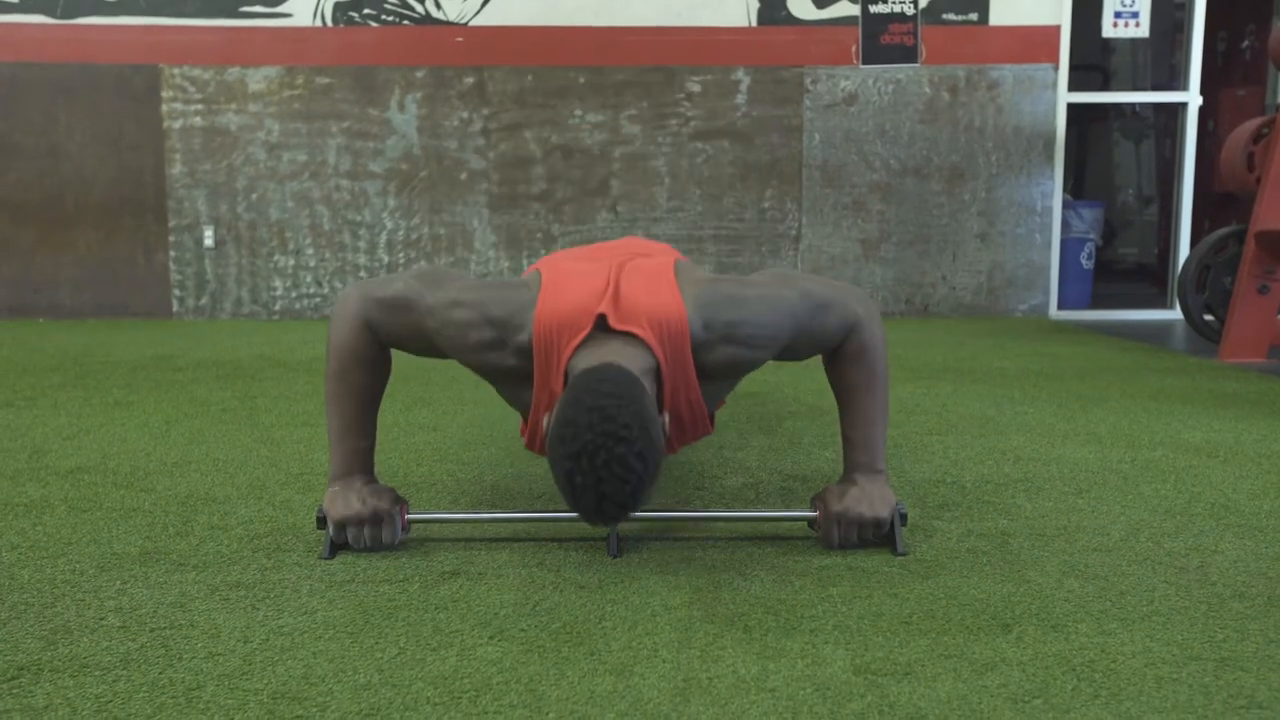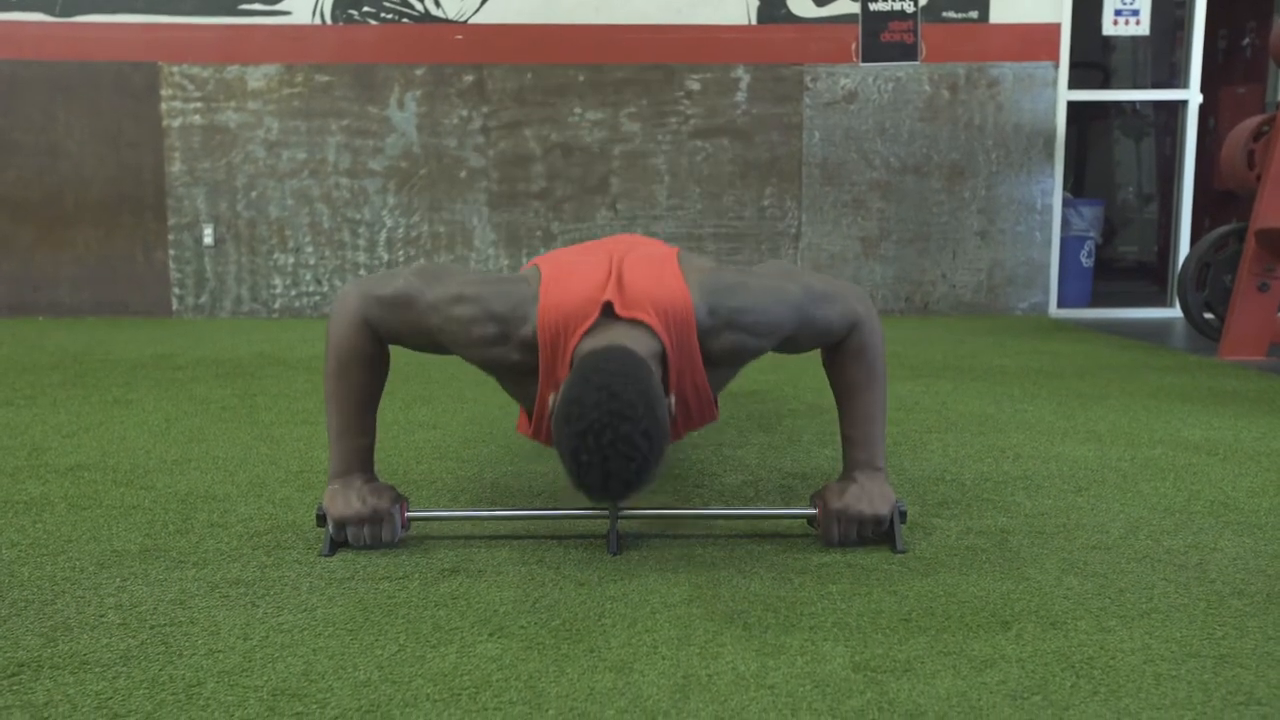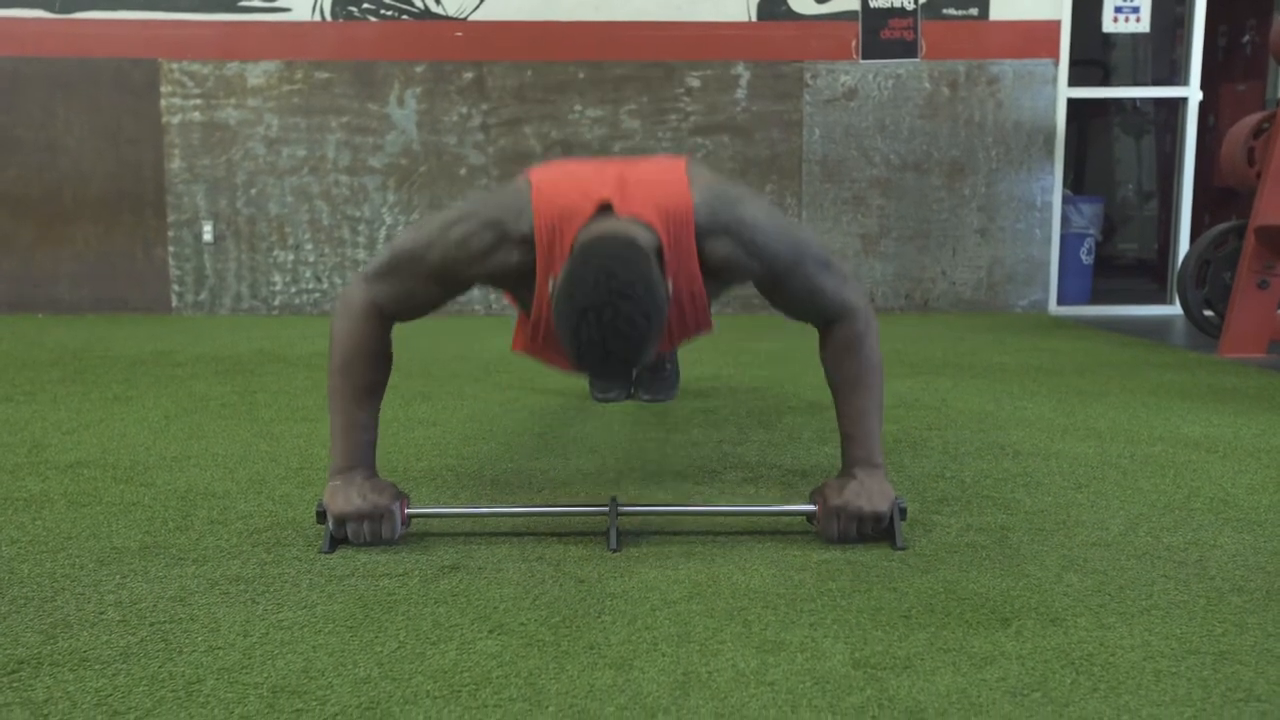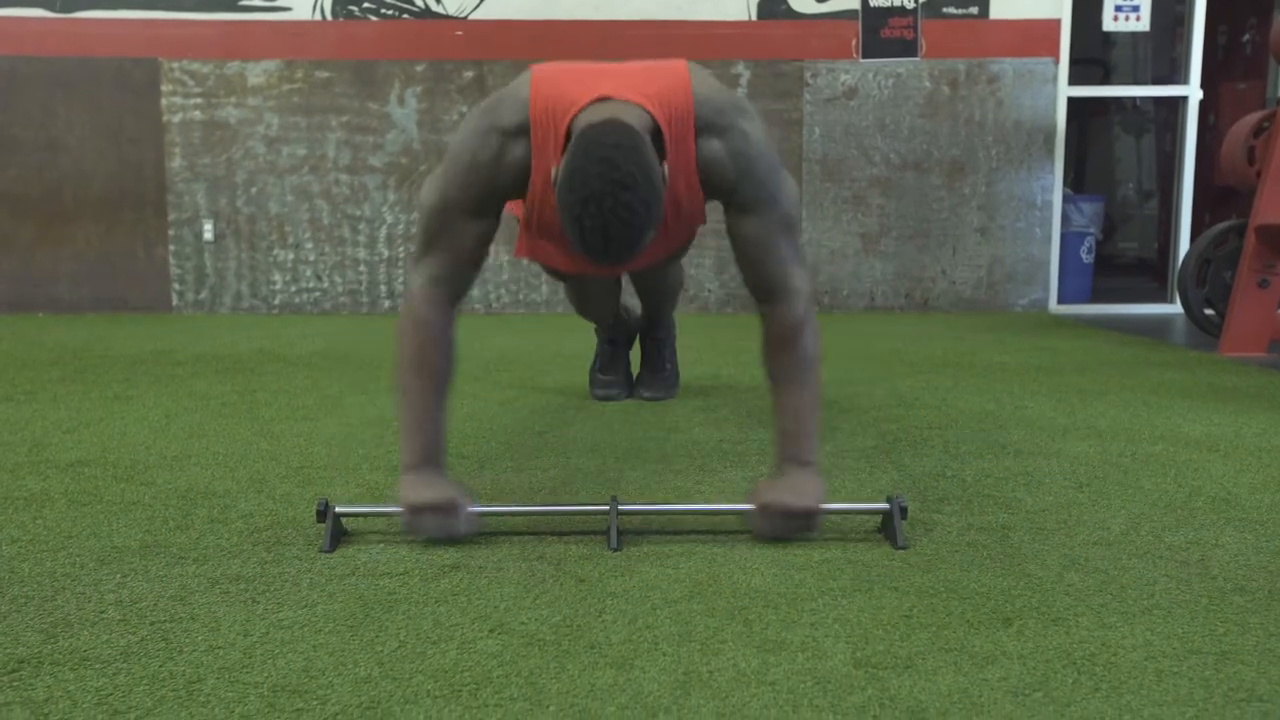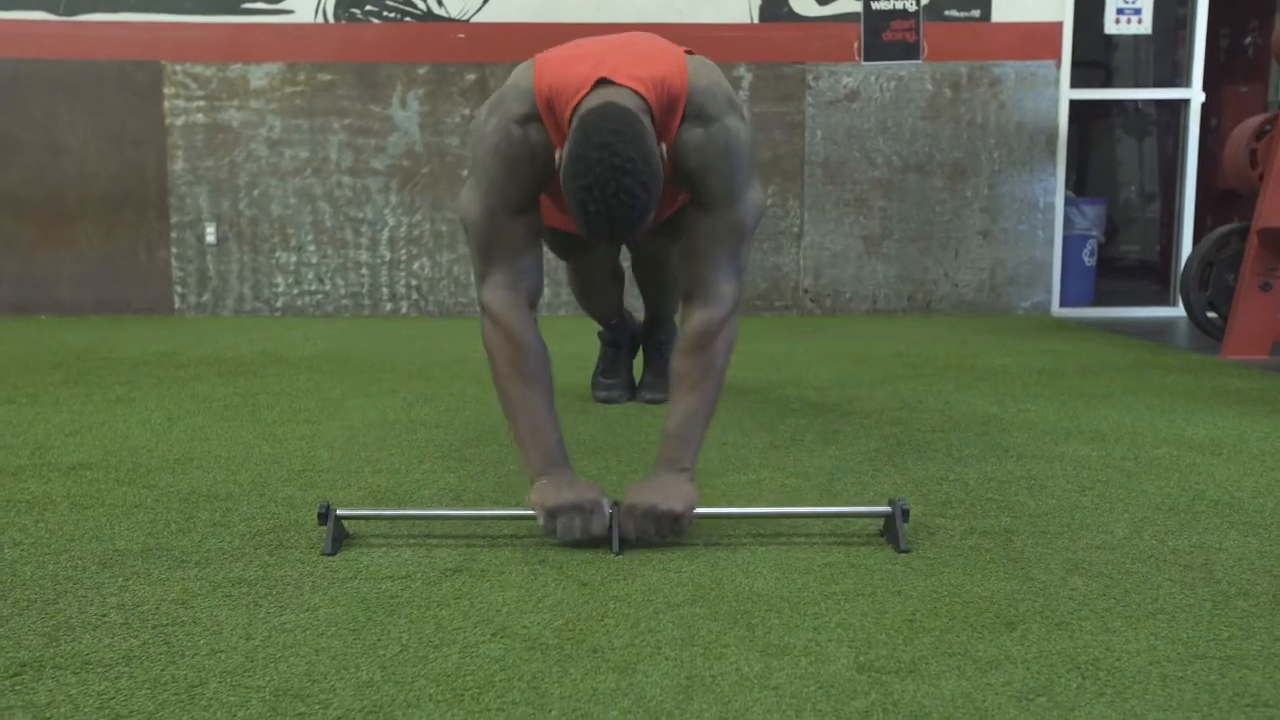
dt=0.2s
person 1, frame 1
left shoulder: (715, 333)
right shoulder: (508, 334)
left elbow: (858, 317)
right elbow: (355, 310)
left wrist: (866, 475)
right wrist: (349, 478)
person 1, frame 2
left shoulder: (717, 320)
right shoulder: (513, 330)
left elbow: (856, 315)
right elbow: (353, 308)
left wrist: (866, 472)
right wrist: (348, 475)
left hip: (669, 303)
right hip: (563, 288)
person 1, frame 3
left shoulder: (719, 232)
right shoulder: (506, 235)
left elbow: (847, 309)
right elbow: (361, 302)
left wrist: (865, 466)
right wrist: (350, 471)
left hip: (669, 234)
right hip: (557, 250)
left ankle: (662, 353)
person 1, frame 4
left shoulder: (722, 137)
right shoulder: (501, 139)
left elbow: (784, 295)
right elbow: (431, 290)
left wrist: (796, 462)
right wrist: (421, 464)
left ankle: (658, 333)
right ankle: (612, 333)
person 1, frame 5
left shoulder: (710, 125)
right shoulder: (513, 127)
left elbow: (712, 300)
right elbow: (504, 300)
left wrist: (677, 470)
right wrist: (548, 473)
left ankle: (659, 332)
right ankle: (616, 333)
